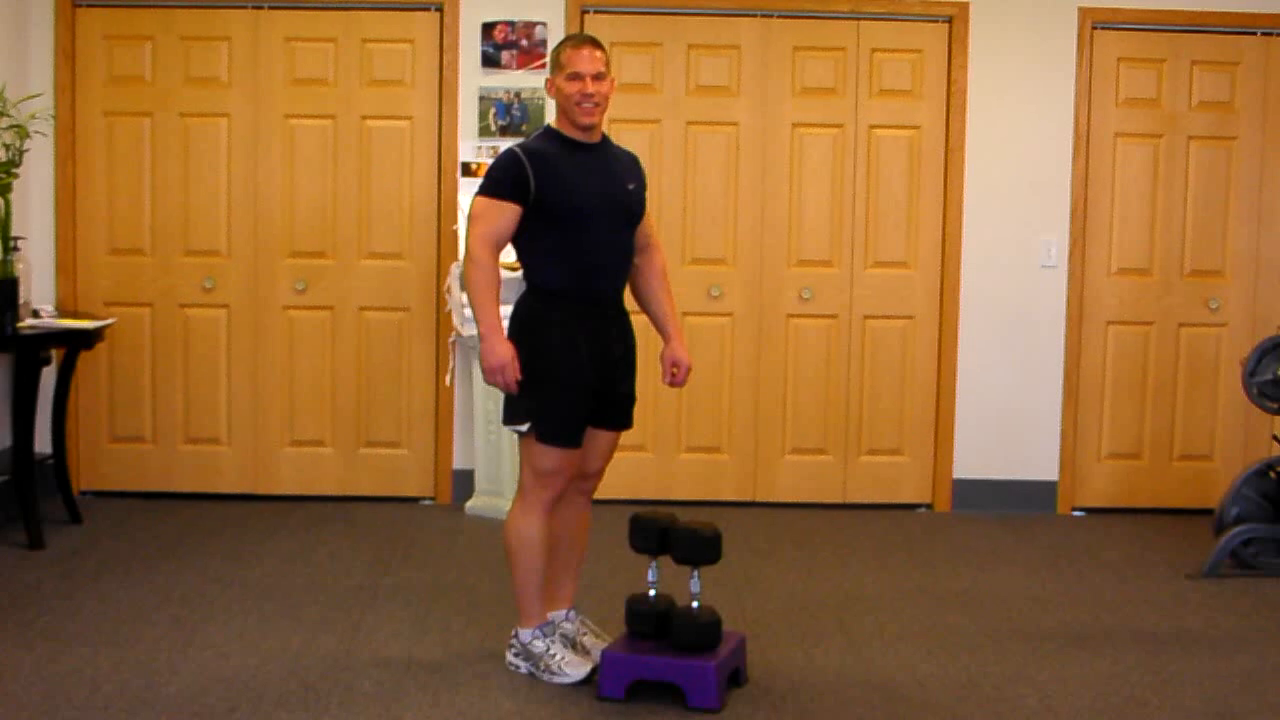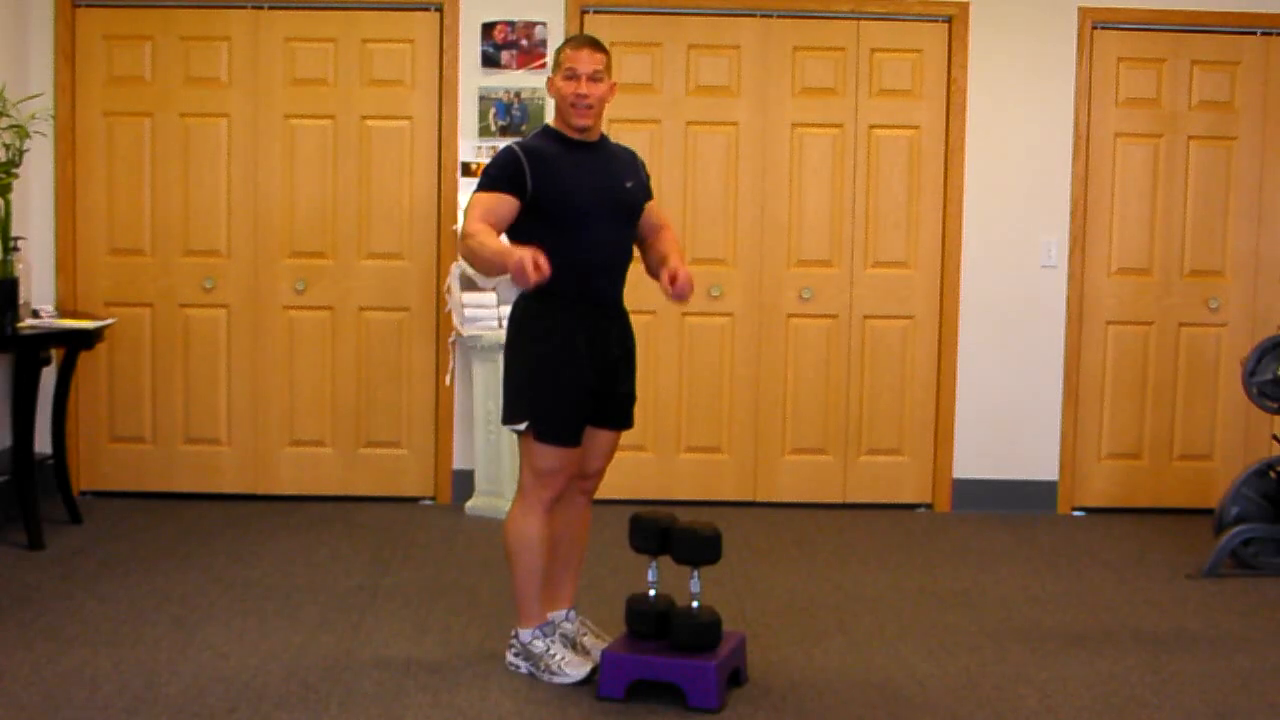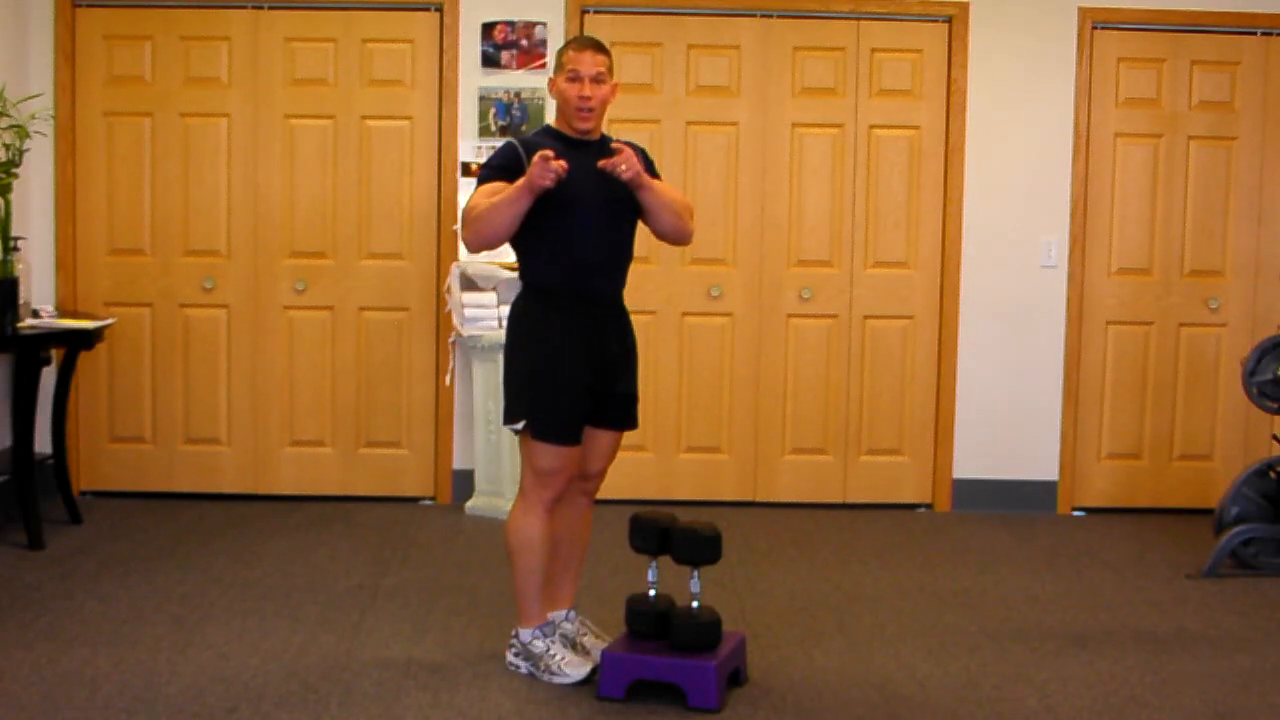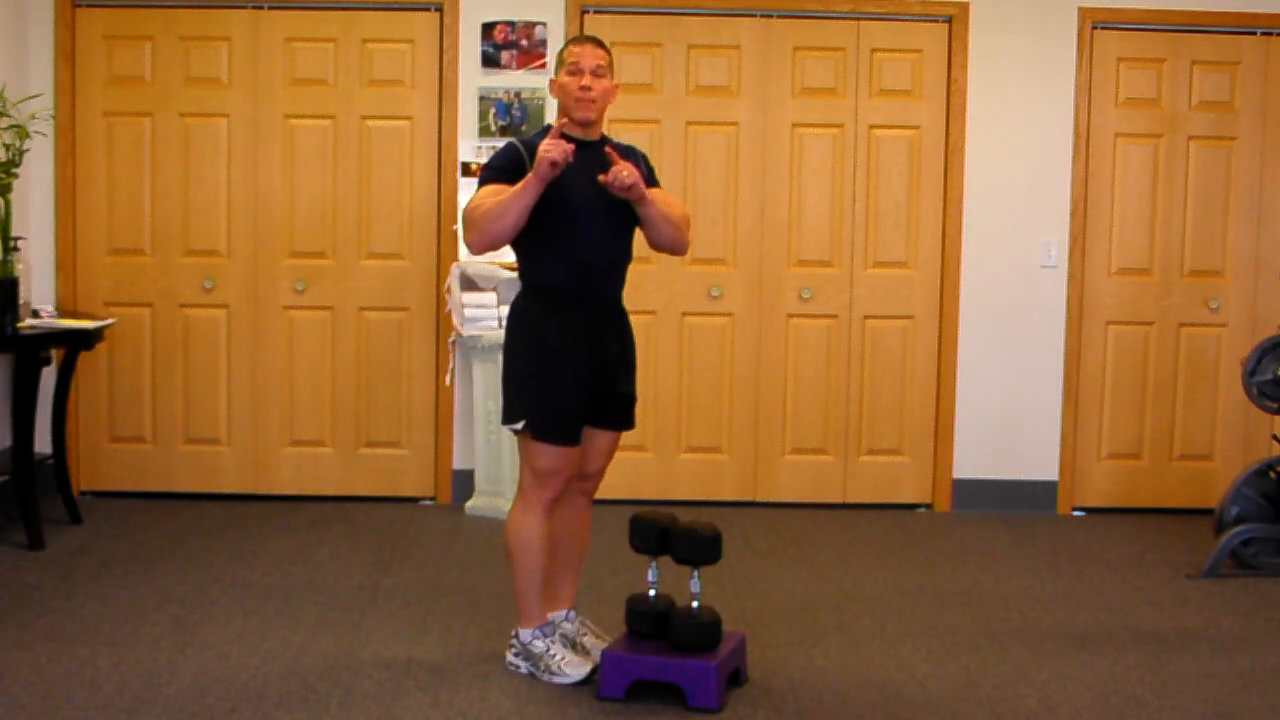
dt=0.7s
person 1, frame 1
left shoulder: (626, 165)
right shoulder: (525, 161)
left elbow: (646, 254)
right elbow: (480, 249)
left wrist: (672, 334)
right wrist: (492, 334)
left hip: (611, 332)
right hip: (551, 332)
left knee: (582, 482)
right knee: (544, 485)
left ankle: (563, 615)
right ankle: (528, 636)
person 1, frame 2
left shoulder: (626, 163)
right shoulder: (522, 158)
left elbow: (655, 238)
right elbow: (471, 238)
left wrist: (672, 265)
right wrist: (511, 255)
left hip: (611, 329)
right hip: (550, 329)
left knee: (583, 482)
right knee: (543, 485)
left ankle: (562, 615)
right ankle: (529, 636)
person 1, frame 3
left shoulder: (630, 156)
right shoulder: (522, 152)
left elbow: (681, 229)
right elbow: (476, 234)
left wrist: (640, 182)
right wrist: (528, 185)
left hip: (611, 327)
right hip: (548, 328)
left knee: (584, 481)
right knee: (545, 485)
left ankle: (562, 614)
right ankle: (529, 635)
person 1, frame 4
left shoulder: (631, 159)
right shoulder: (522, 152)
left elbow: (678, 239)
right elbow: (478, 235)
left wrist: (637, 192)
right wrist: (538, 176)
left hip: (610, 327)
right hip: (547, 327)
left knee: (584, 482)
right knee: (543, 486)
left ankle: (563, 615)
right ankle: (528, 636)
